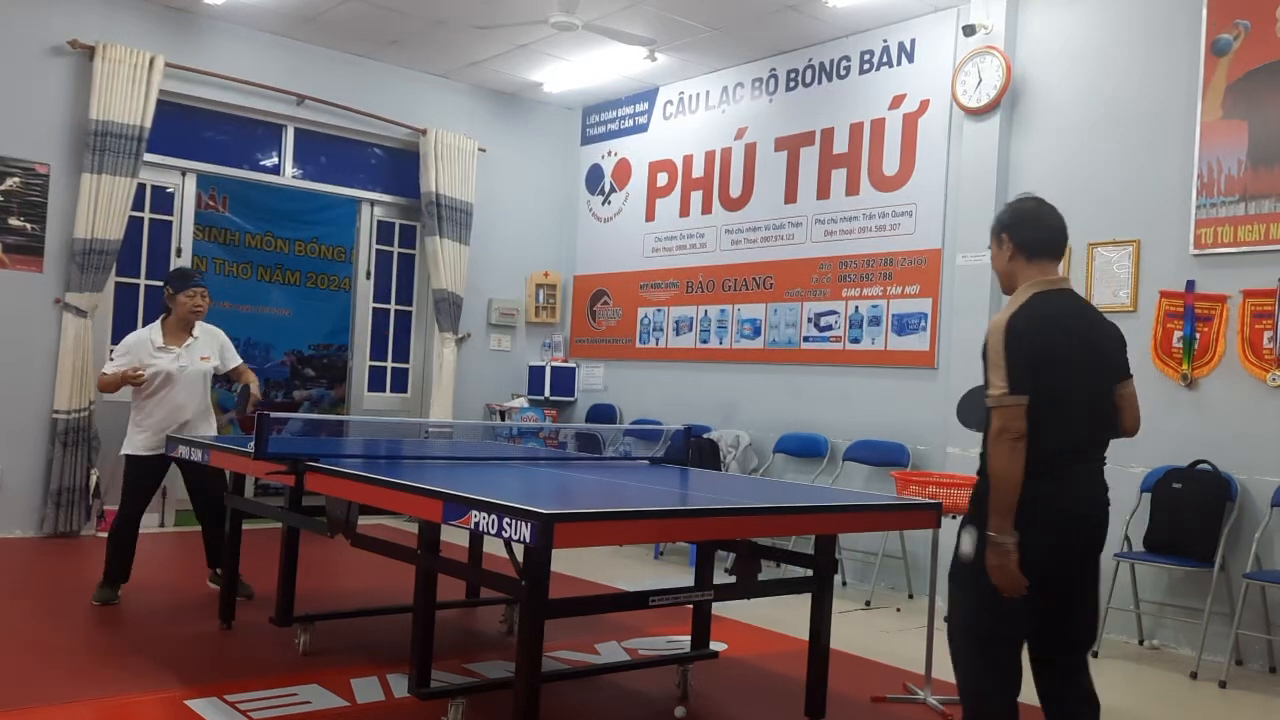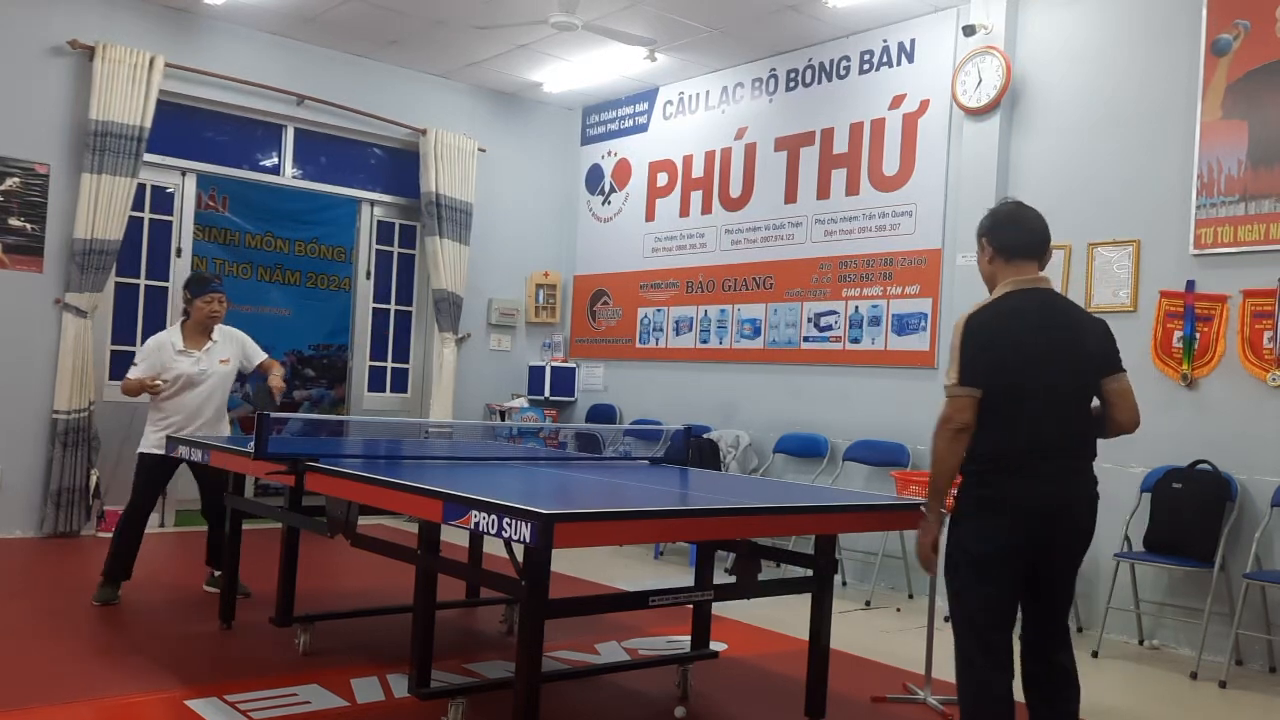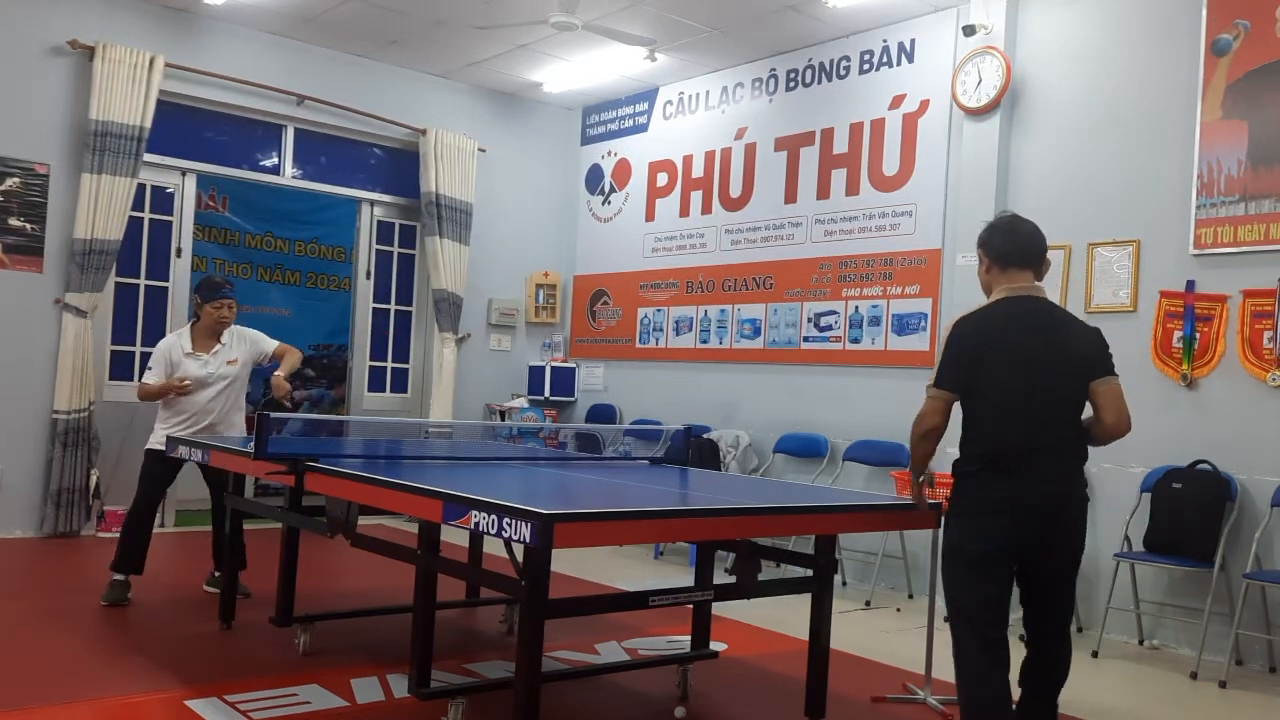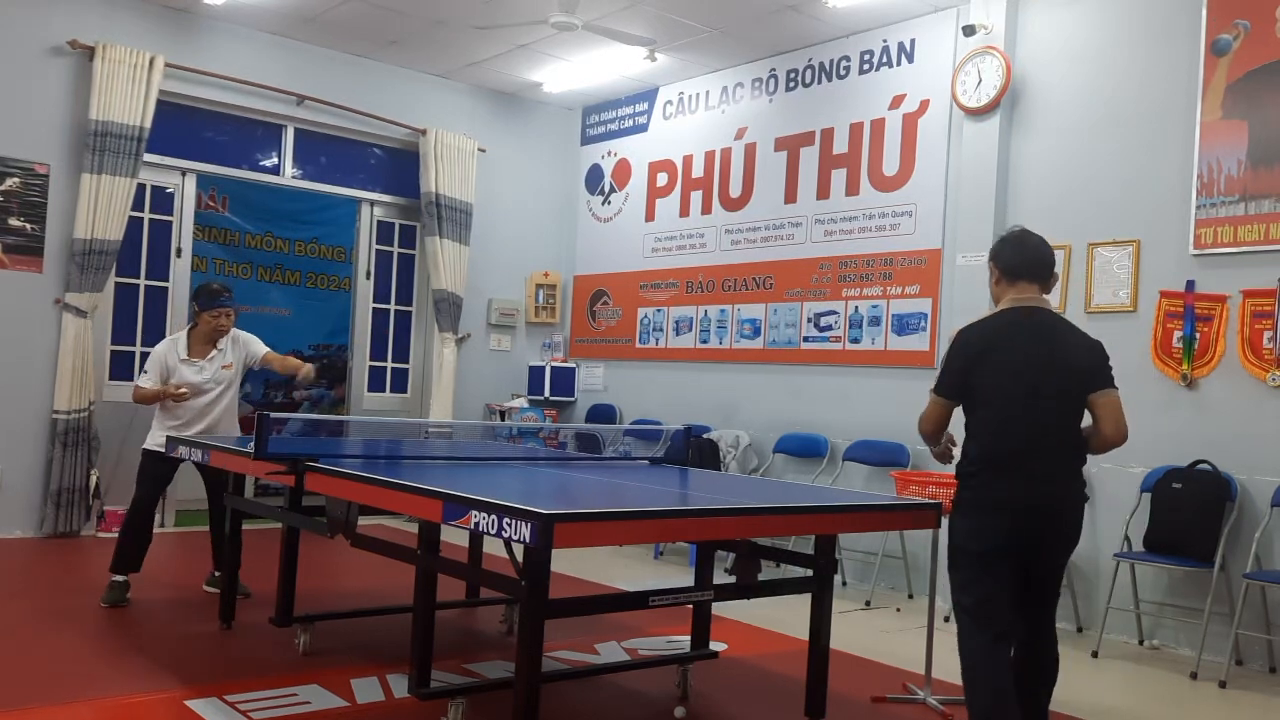
dt=0.2s
person 1, frame 1
left shoulder: (1013, 323)
right shoulder: (1102, 328)
left elbow: (1008, 434)
right elbow: (1126, 421)
left wrist: (999, 536)
left hip: (1025, 517)
right hip: (1084, 511)
left knee: (985, 657)
right knee: (1066, 663)
person 1, frame 2
left shoulder: (981, 325)
right shoulder: (1090, 327)
left elbow: (957, 427)
right elbow: (1124, 418)
left wrist: (931, 514)
left hip: (993, 509)
right hip: (1069, 506)
left knee: (984, 650)
right knee: (1050, 642)
person 1, frame 3
left shoulder: (970, 330)
right shoulder: (1082, 335)
left elbow: (930, 423)
right elbow: (1114, 422)
left wrist: (918, 474)
left hip: (984, 507)
right hip: (1061, 507)
left knee: (981, 645)
right knee: (1050, 633)
person 1, frame 4
left shoulder: (973, 339)
right shoulder: (1083, 346)
left elbow: (931, 424)
right elbow: (1112, 432)
left wrist: (940, 445)
left hip: (986, 507)
right hip: (1057, 507)
left knee: (985, 637)
right knee: (1038, 624)
person 2, frame 1
left shoulder: (214, 338)
right shoulder: (138, 342)
left elbow: (241, 371)
right elbow: (103, 384)
left wrist: (252, 384)
right wrist: (123, 378)
left hip: (200, 440)
right hip: (148, 443)
left knee: (216, 507)
right knee: (130, 512)
left ankle: (223, 572)
right ankle: (111, 580)
person 2, frame 2
left shoulder: (234, 340)
right shoulder: (159, 344)
left elbow: (270, 365)
right elbow: (127, 387)
left wrist: (276, 376)
right wrist: (143, 385)
left hip: (212, 441)
right hip: (162, 441)
left knee: (221, 509)
right knee: (138, 508)
left ankle: (218, 573)
right ankle: (112, 578)
person 2, frame 3
left shoulder: (245, 339)
right shoulder: (170, 346)
left elbow: (291, 353)
right elbow: (144, 393)
left wrist: (281, 373)
right wrist: (168, 387)
left hip: (221, 440)
right hip: (170, 437)
left knee: (228, 507)
right knee: (144, 504)
left ankle: (221, 573)
right ankle: (121, 577)
person 2, frame 4
left shoulder: (240, 342)
right shoulder: (166, 350)
left elbow: (276, 361)
right elbow: (139, 394)
left wrist: (301, 367)
right wrist: (162, 393)
right hip: (167, 439)
left knee: (226, 507)
right knee: (142, 505)
left ankle: (220, 574)
right ankle: (120, 578)
